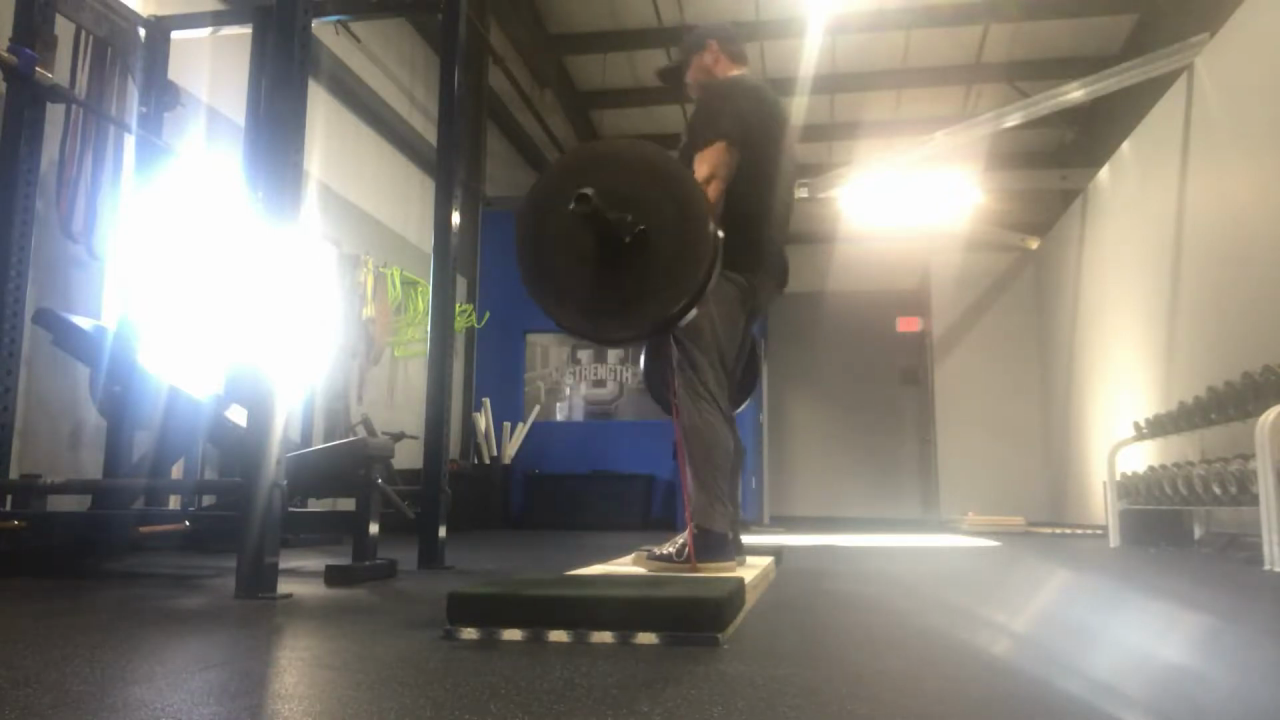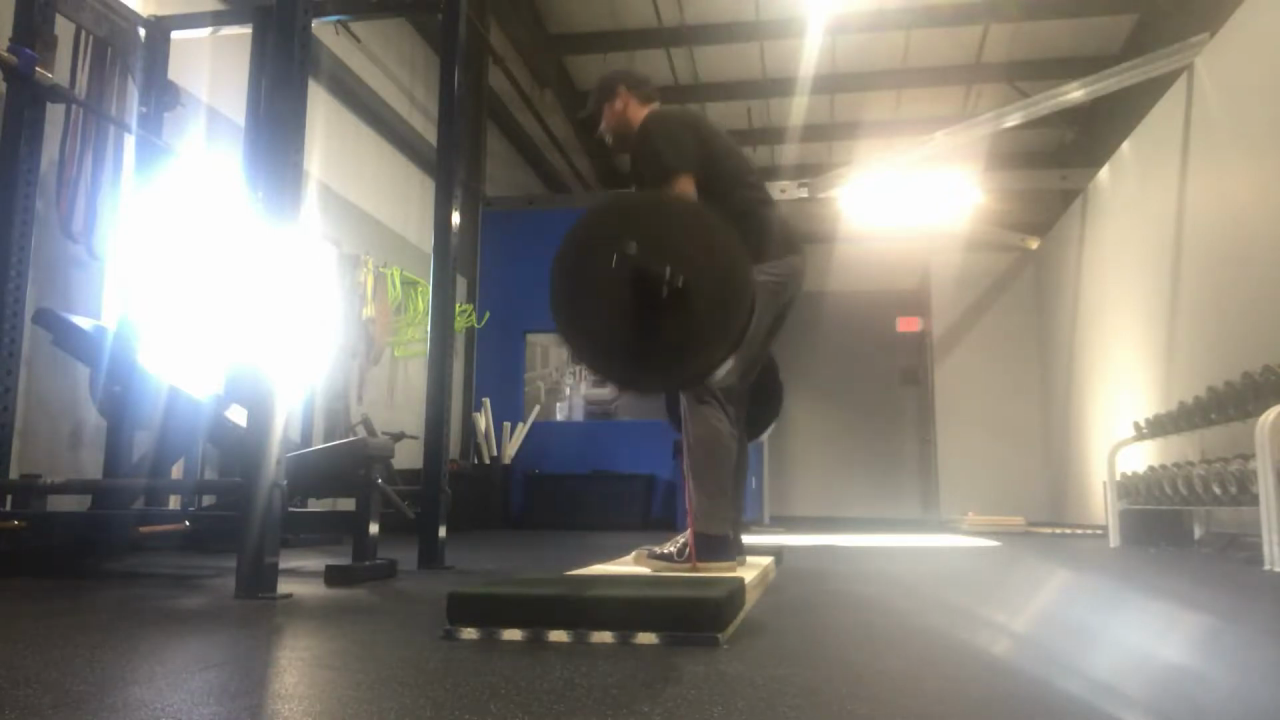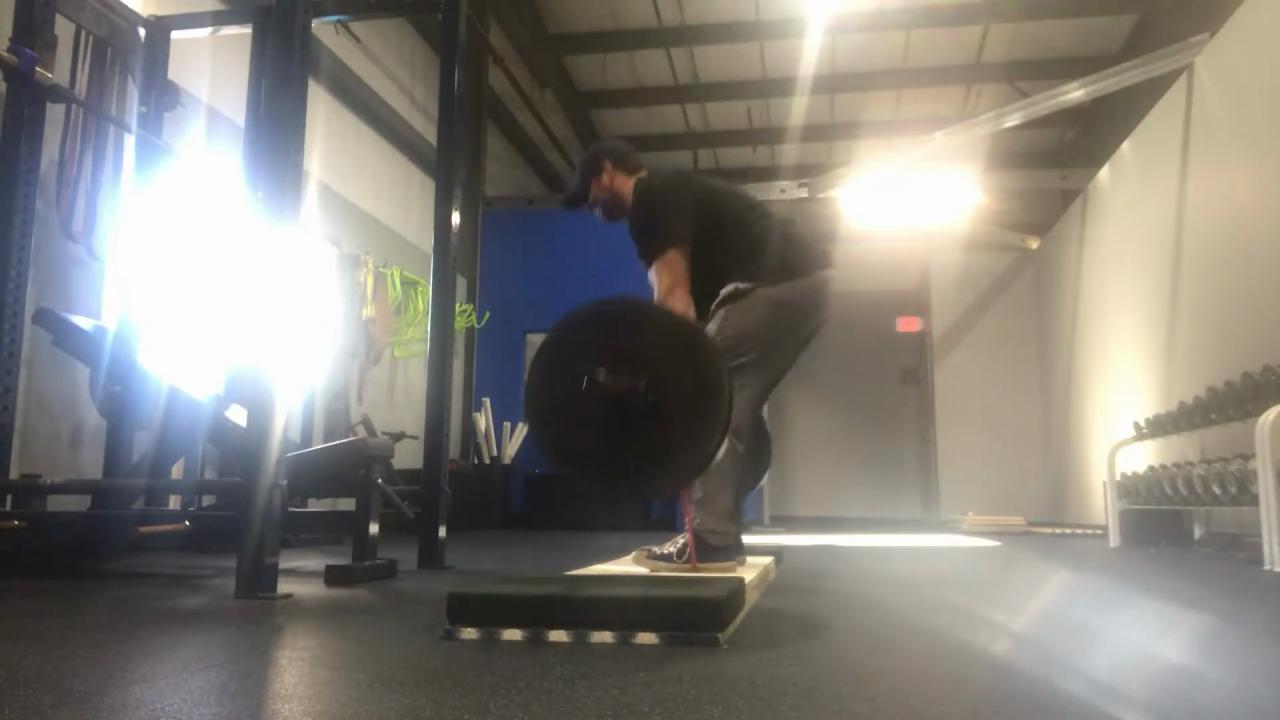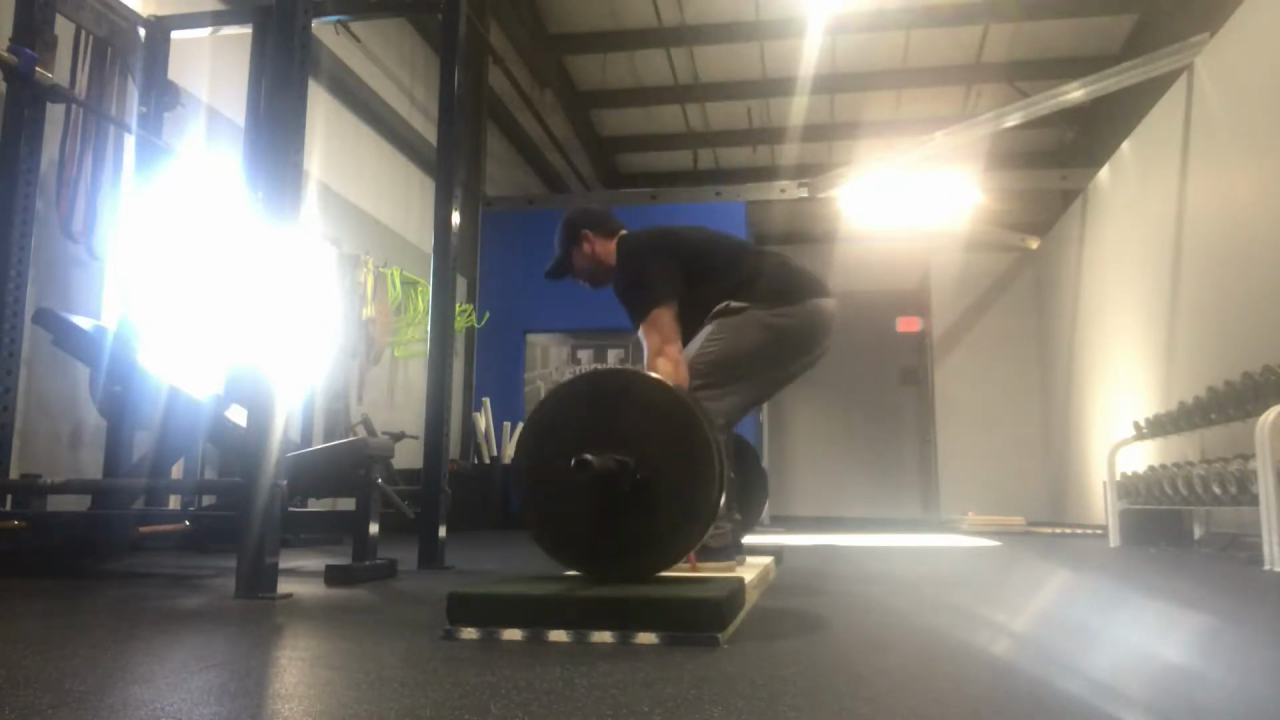
dt=0.3s
person 1, frame 1
left shoulder: (728, 95)
right shoulder: (760, 106)
left elbow: (709, 179)
left hip: (721, 264)
right hip: (751, 267)
left knee: (699, 400)
right knee: (711, 404)
left ankle: (709, 540)
right ankle: (719, 535)
person 1, frame 2
left shoulder: (657, 130)
right shoulder: (680, 132)
left hip: (754, 263)
right hip: (775, 261)
left knee: (706, 392)
right knee: (722, 398)
left ankle: (710, 541)
right ankle: (720, 535)
person 1, frame 3
left shoulder: (653, 198)
right shoulder: (672, 194)
left elbow: (673, 294)
right elbow: (689, 293)
left hip: (779, 282)
right hip: (801, 279)
right knee: (727, 406)
left ankle: (710, 542)
right ankle: (720, 535)
person 1, frame 4
left shoulder: (636, 258)
right shoulder: (654, 251)
left elbow: (664, 355)
right elbow: (674, 352)
left hip: (784, 309)
right hip: (808, 308)
right knee: (703, 408)
left ankle: (709, 543)
right ankle: (720, 535)
